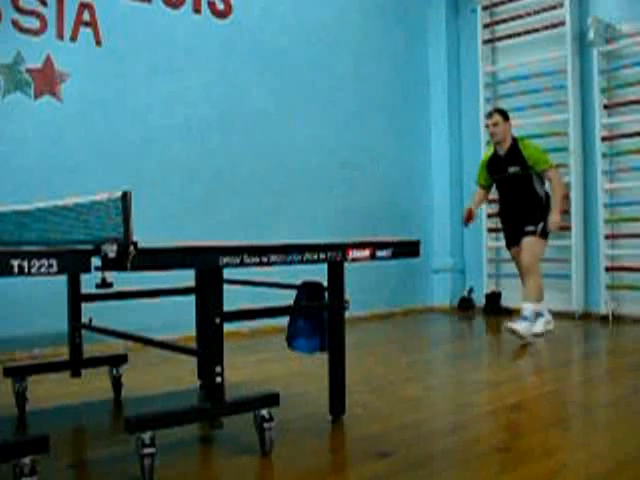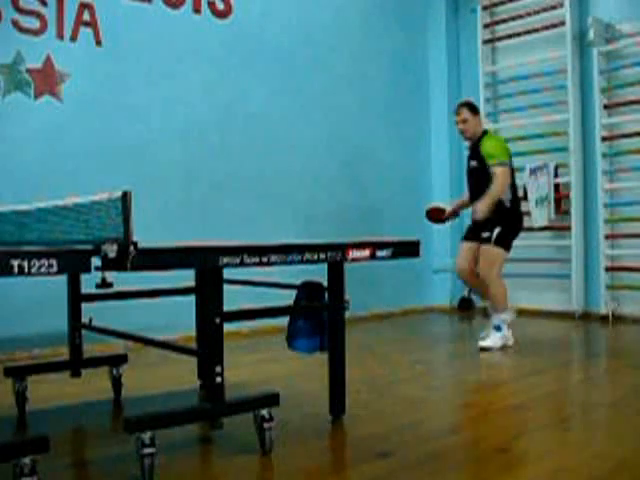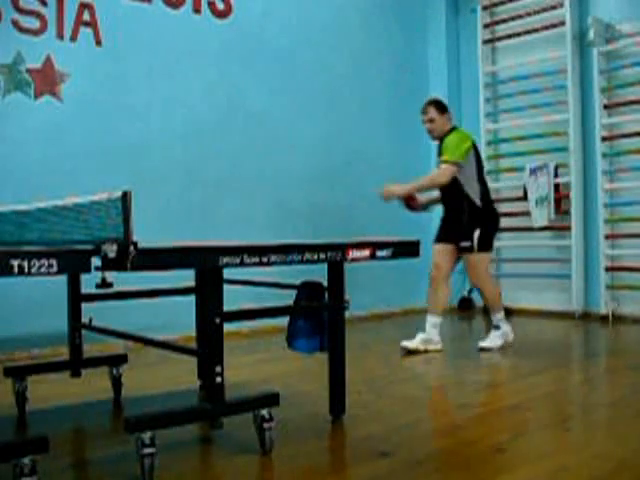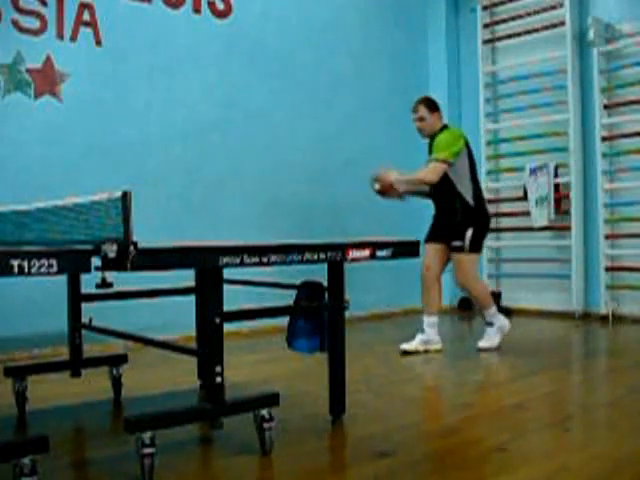
dt=0.4s
person 1, frame 1
left shoulder: (528, 150)
right shoulder: (489, 160)
left elbow: (556, 179)
right elbow: (483, 189)
left wrist: (555, 211)
right wrist: (473, 207)
left hip: (536, 215)
right hip: (511, 220)
left knee: (529, 265)
right knee: (526, 271)
left ankle: (526, 319)
right ankle: (543, 315)
person 1, frame 2
left shoulder: (492, 143)
right shoulder: (473, 151)
left elbow: (502, 177)
left wrist: (486, 203)
right wrist: (457, 206)
left hip: (501, 217)
right hip: (483, 220)
left knee: (488, 272)
right knee: (463, 268)
left ankle: (501, 330)
right ankle: (499, 312)
person 1, frame 3
left shoulder: (457, 139)
right shoulder: (447, 144)
left elbow: (443, 176)
left wrist: (406, 189)
right wrist: (430, 202)
left hip: (476, 218)
right hip: (454, 218)
left knee: (479, 277)
right knee: (437, 272)
left ankle: (501, 328)
right ankle: (431, 335)
person 1, frame 4
left shoulder: (449, 137)
right shoulder: (437, 143)
left elbow: (432, 175)
left wrist: (399, 178)
right wrist: (405, 190)
left hip: (467, 218)
right hip: (445, 218)
left knee: (465, 277)
right knee: (429, 272)
left ankle: (495, 322)
right ankle: (430, 335)
